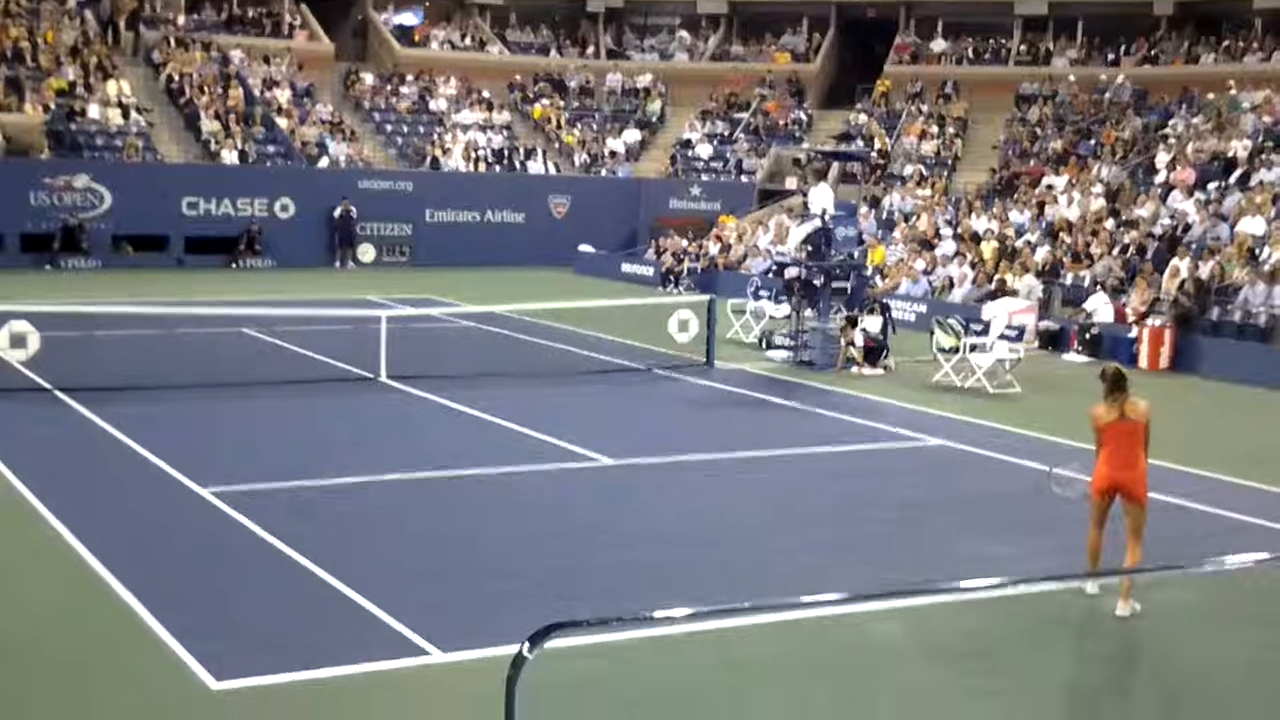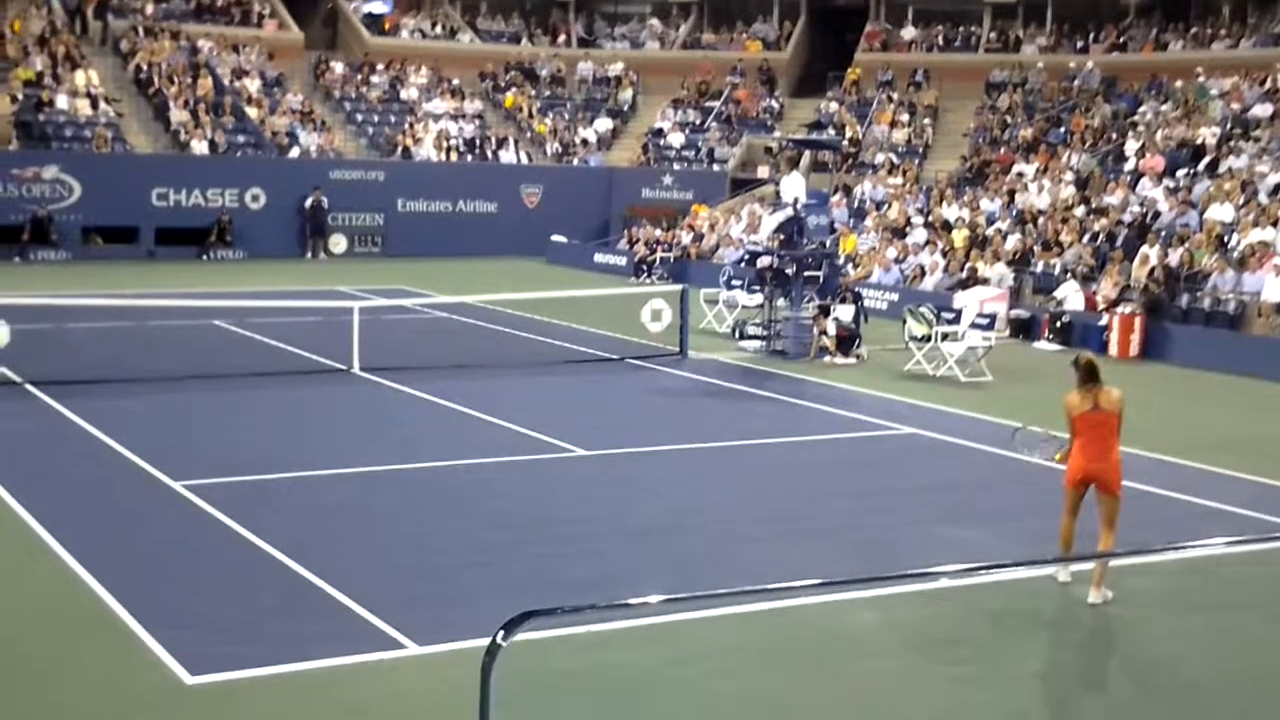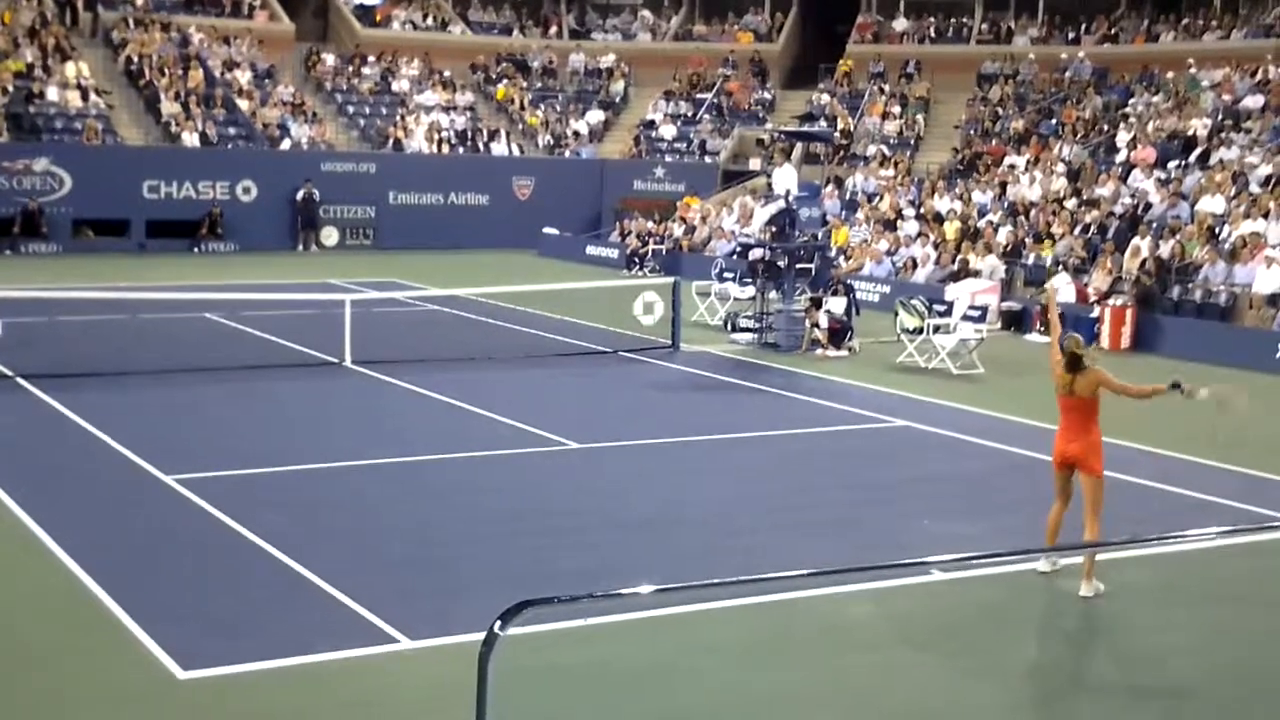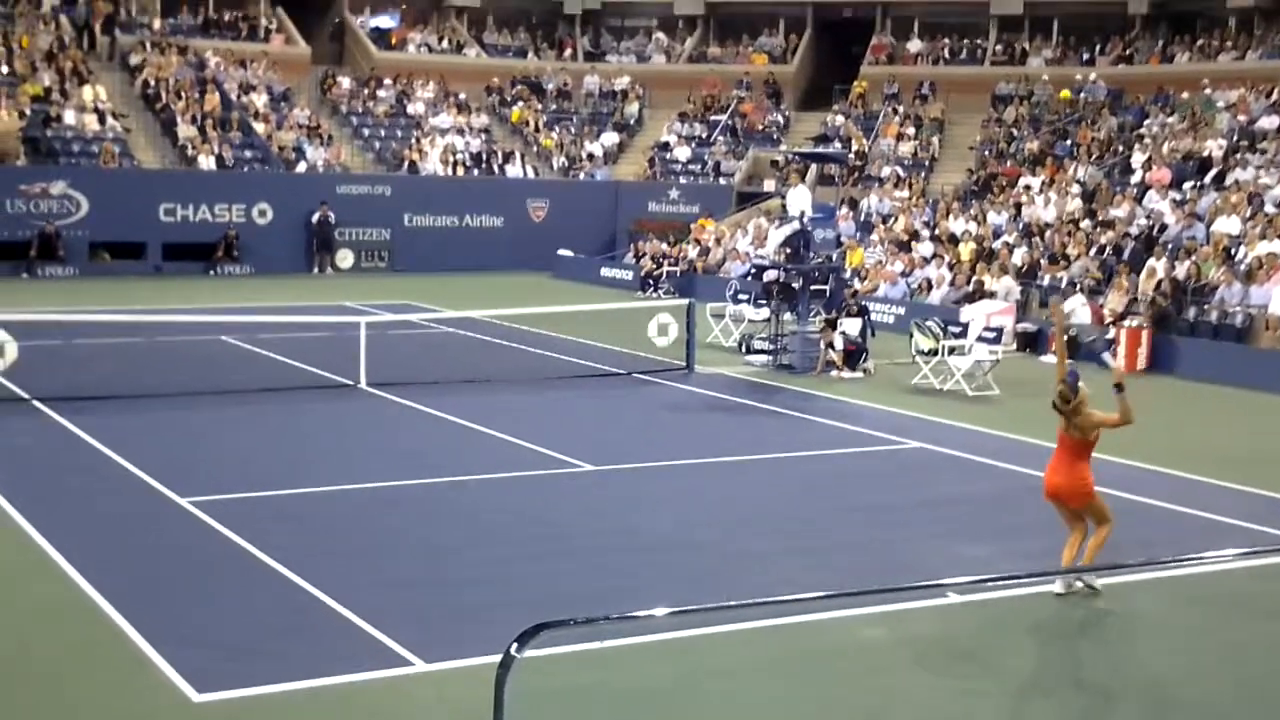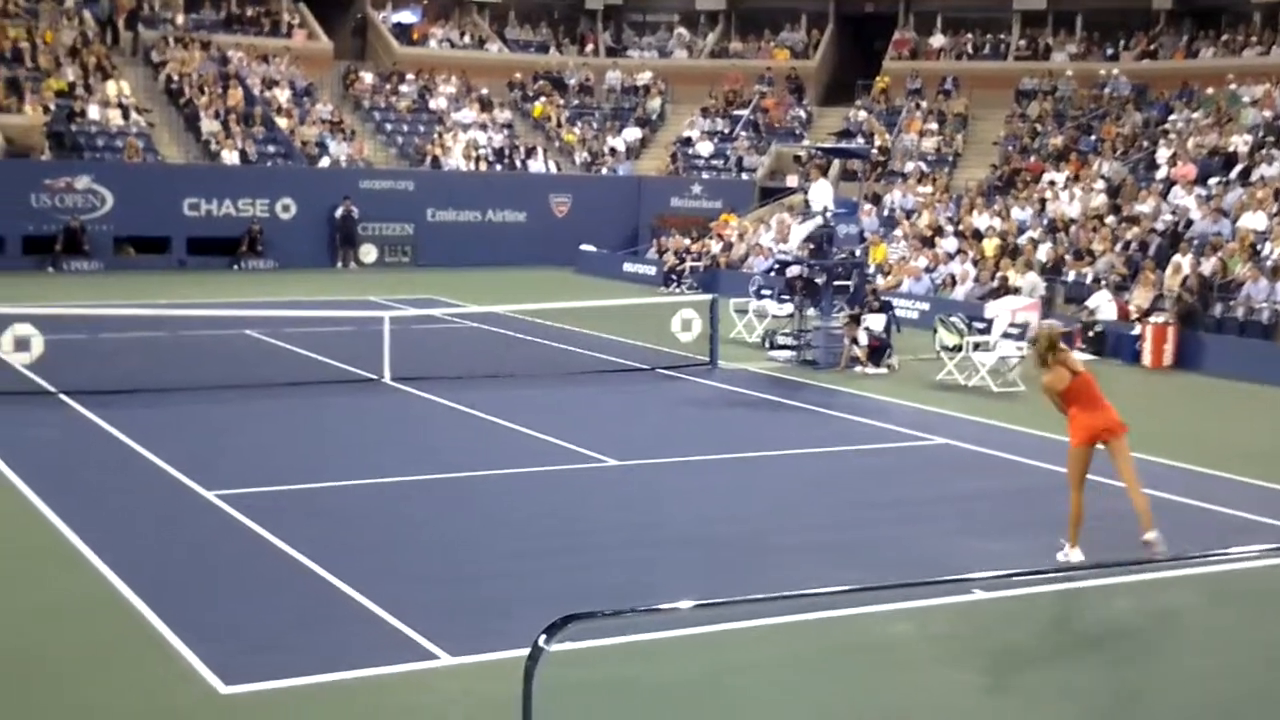
dt=0.5s
person 1, frame 1
left shoulder: (1097, 411)
right shoulder: (1143, 407)
left elbow: (1099, 447)
right elbow: (1145, 445)
left hip: (1106, 473)
right hip: (1134, 476)
left knee: (1096, 526)
right knee: (1134, 541)
left ankle: (1092, 580)
right ankle: (1125, 601)
person 1, frame 2
left shoulder: (1071, 400)
right shoulder: (1116, 396)
right elbow: (1115, 431)
left wrist: (1067, 454)
left hip: (1080, 463)
right hip: (1108, 466)
left knee: (1069, 515)
right knee: (1108, 530)
left ankle: (1063, 567)
right ankle: (1097, 588)
person 1, frame 3
left shoulder: (1058, 372)
right shoulder: (1094, 376)
left elbow: (1055, 335)
right elbow: (1136, 392)
left wrist: (1052, 305)
right wrist: (1171, 387)
left hip: (1063, 447)
right hip: (1087, 450)
left knee: (1061, 502)
right knee: (1092, 518)
left ankle: (1047, 557)
right ankle: (1087, 581)
person 1, frame 4
left shoulder: (1065, 409)
right shoulder: (1090, 419)
left elbow: (1061, 363)
right elbow: (1125, 419)
left wrist: (1058, 329)
right wrist: (1119, 387)
left hip: (1052, 482)
right hip: (1076, 484)
left knee: (1078, 527)
right knee: (1103, 523)
left ankle: (1065, 578)
right ankle: (1084, 569)
person 1, frame 5
left shoulder: (1047, 381)
right shoulder: (1068, 358)
left elbow: (1065, 410)
left hip: (1083, 427)
right hip: (1107, 419)
left knee: (1075, 489)
right knee: (1131, 479)
left ankle: (1072, 548)
right ankle: (1149, 531)
